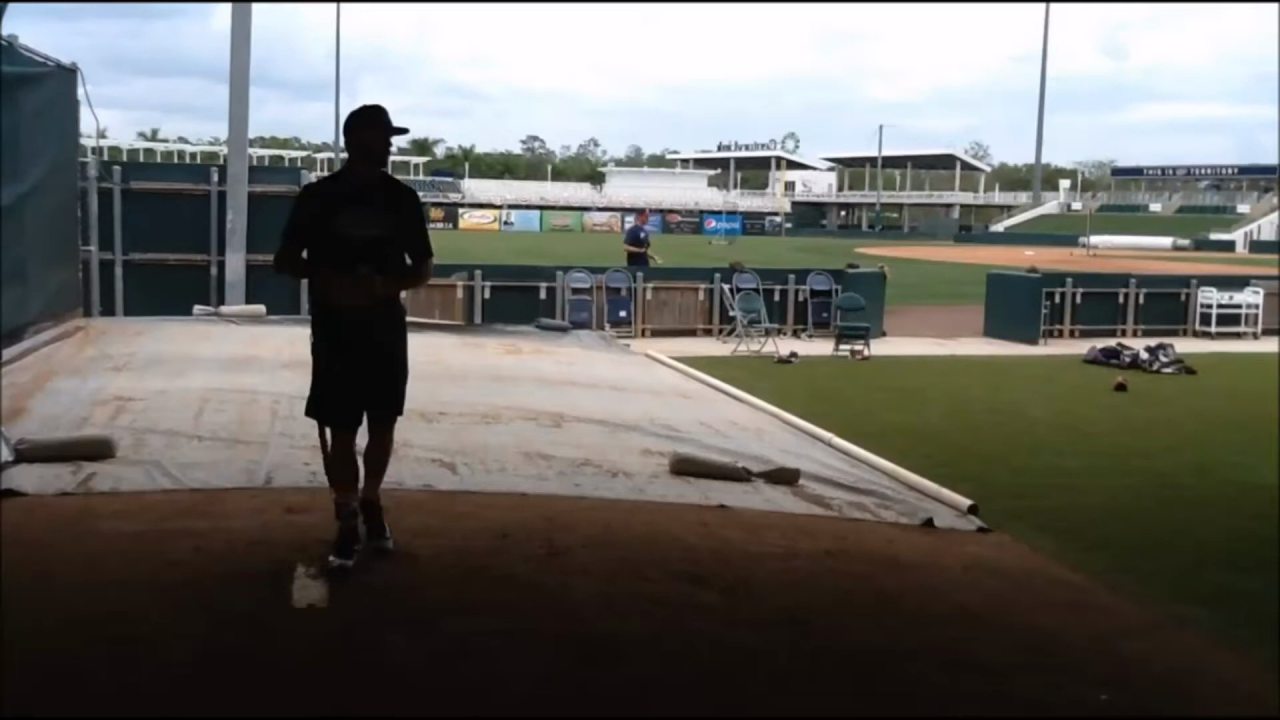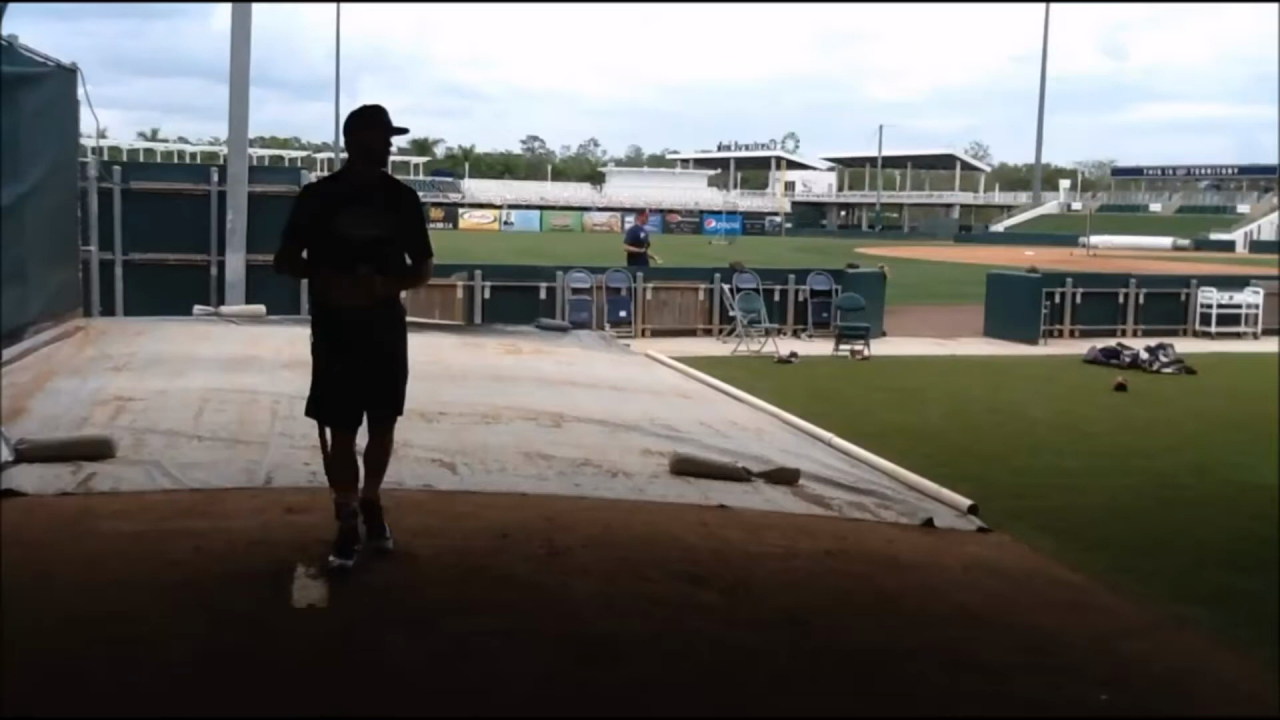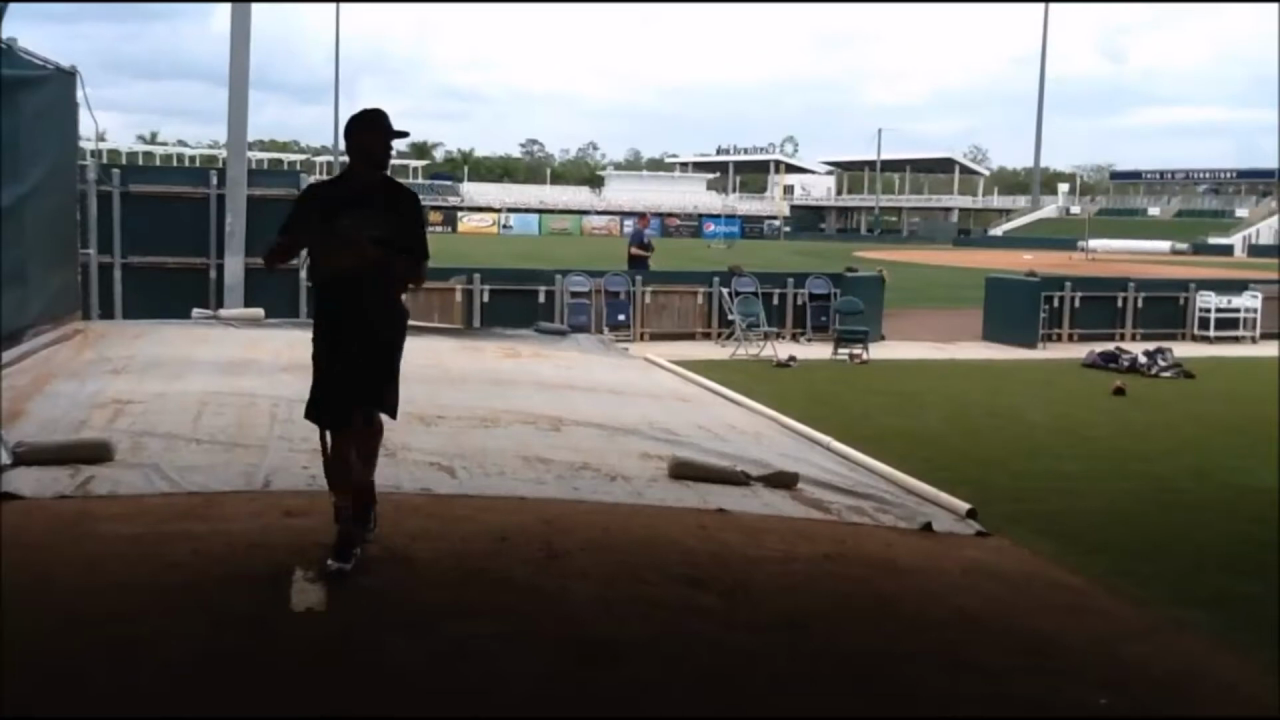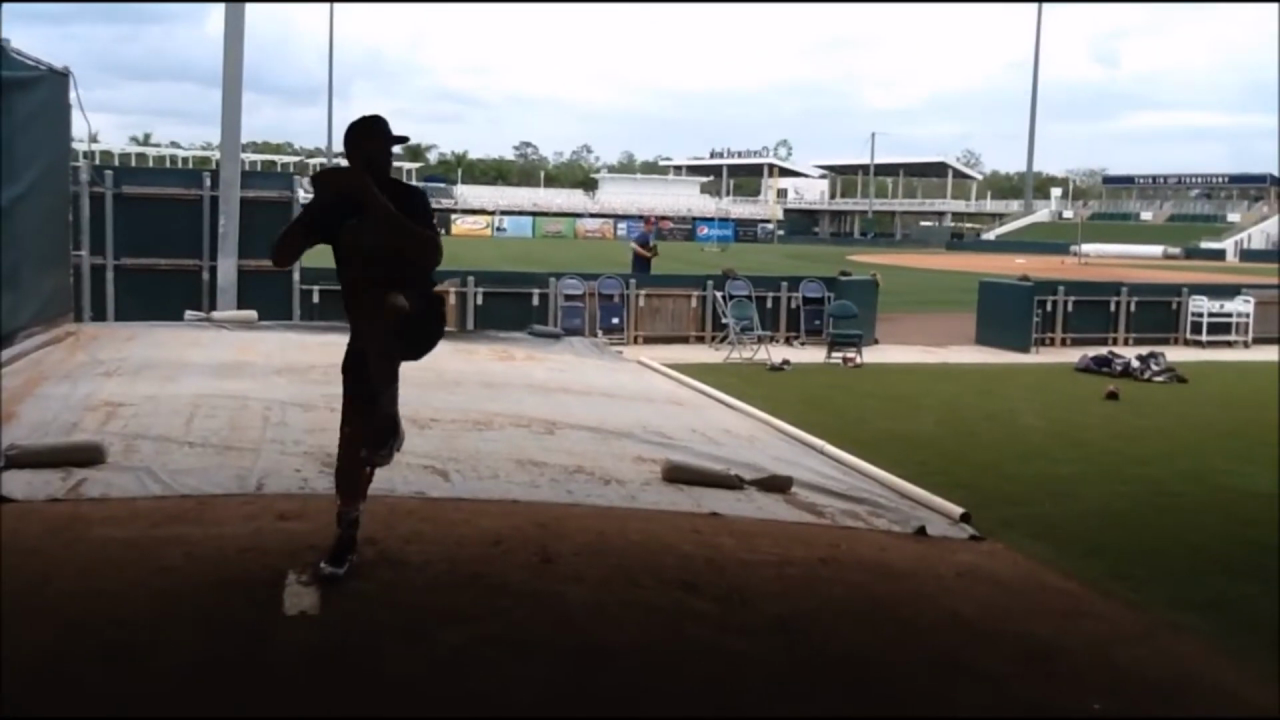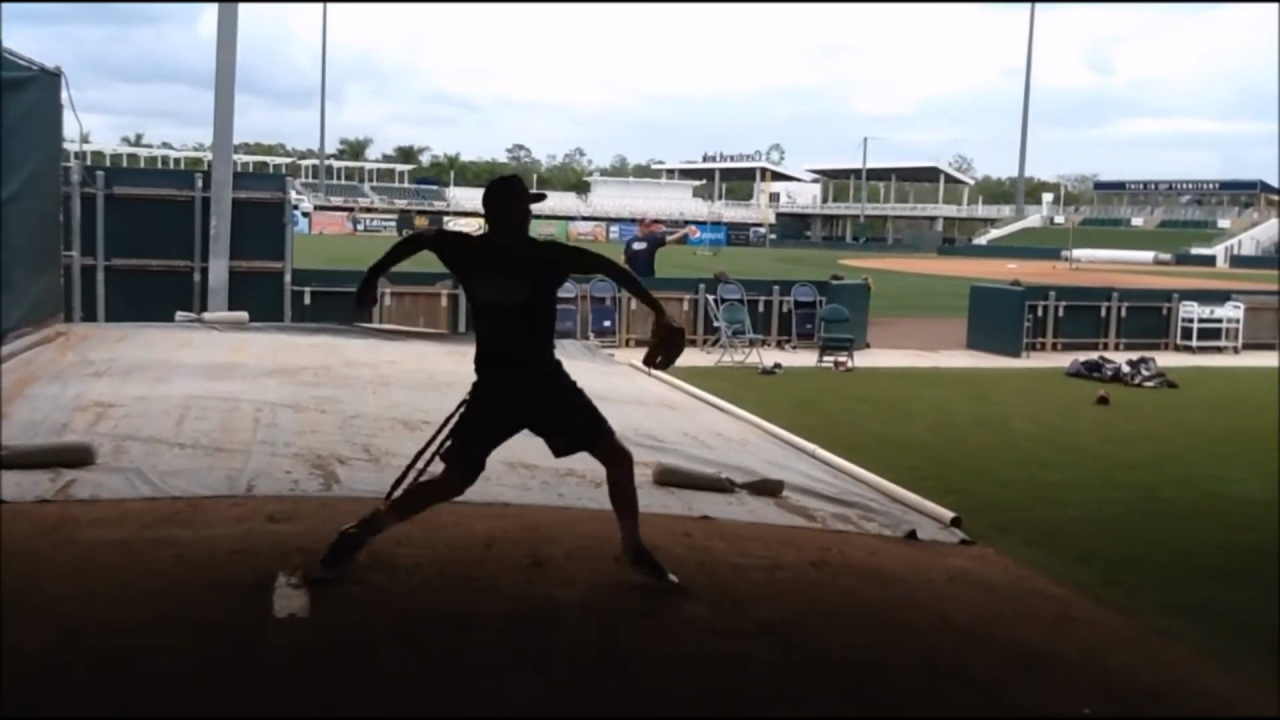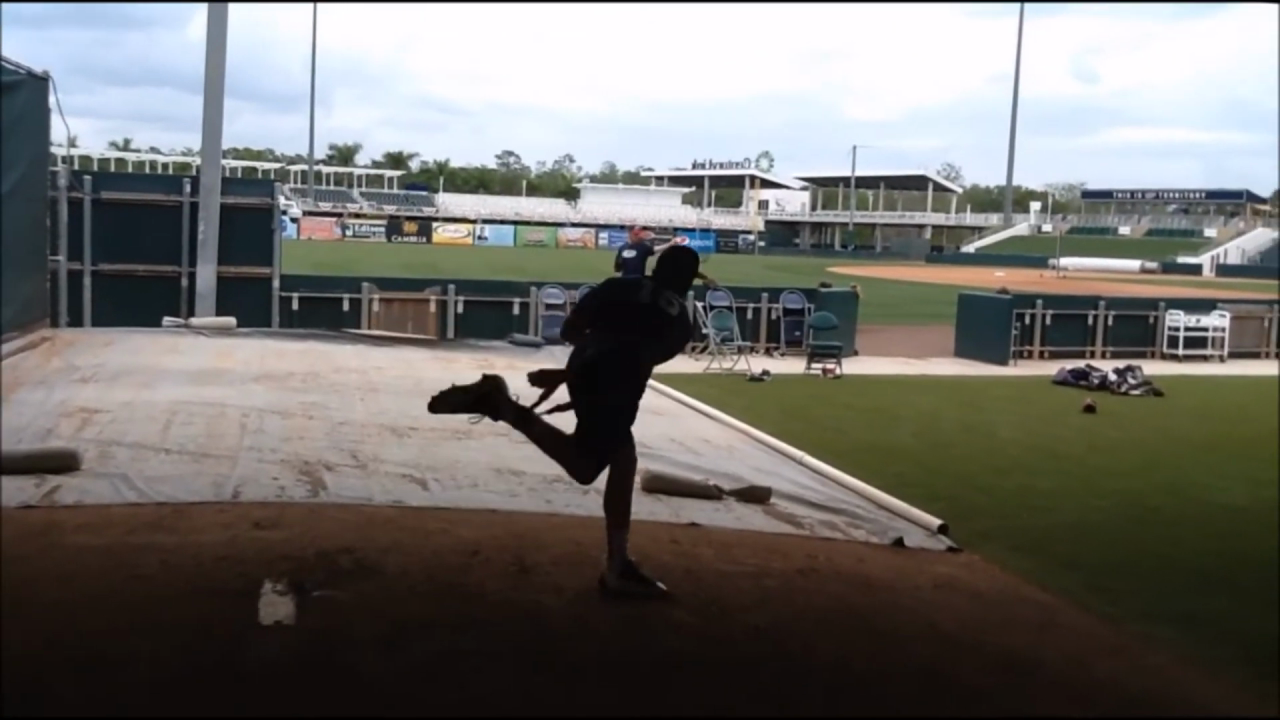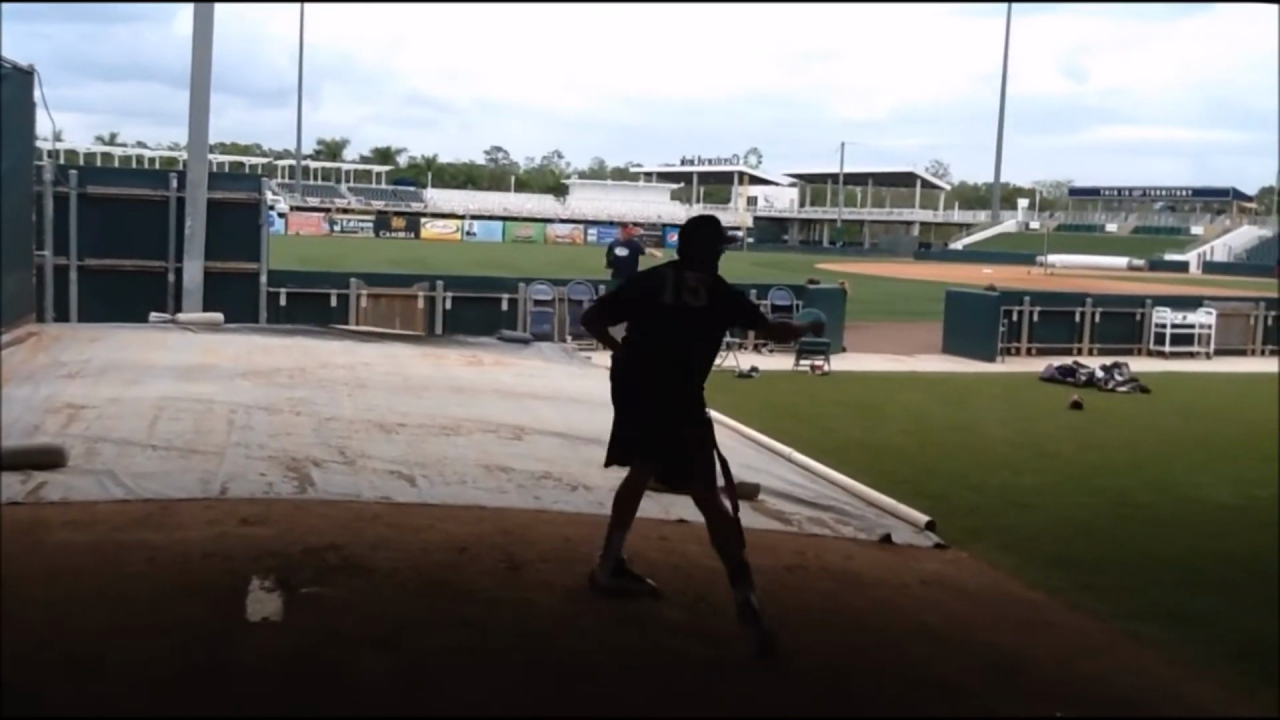
dt=0.5s
person 1, frame 1
left shoulder: (402, 197)
right shoulder: (318, 196)
left elbow: (422, 267)
right elbow: (285, 260)
left wrist: (386, 285)
right wrist: (329, 281)
left hip: (386, 330)
right hip: (334, 331)
left knee: (383, 426)
right knee: (340, 430)
left ankle: (371, 500)
right ankle: (347, 523)
person 1, frame 2
left shoulder: (402, 198)
right shoulder: (317, 196)
left elbow: (423, 267)
right elbow: (285, 260)
left wrist: (387, 285)
right wrist: (328, 281)
left hip: (386, 330)
right hip: (335, 332)
left knee: (383, 427)
right knee: (340, 431)
left ankle: (370, 502)
right ankle: (347, 523)
person 1, frame 3
left shoulder: (402, 200)
right shoulder: (319, 198)
left elbow: (418, 272)
right elbow: (273, 258)
left wrist: (374, 258)
right wrist: (318, 251)
left hip: (382, 324)
right hip: (334, 326)
left knee: (367, 420)
right knee: (337, 429)
left ankle: (362, 492)
right ankle: (348, 526)
person 1, frame 4
left shoulder: (409, 198)
right shoulder: (333, 205)
left elbow: (431, 255)
right elbow: (281, 257)
left wrist: (372, 198)
right wrist: (318, 203)
left hip: (418, 320)
right hip: (369, 332)
left knee: (380, 305)
right knee: (353, 434)
left ankle: (387, 422)
right ankle: (347, 532)
person 1, frame 5
left shoulder: (548, 256)
right shoulder: (473, 252)
left elbow: (609, 265)
right elbow: (422, 238)
left wrist: (655, 306)
right wrist: (373, 276)
left hip: (545, 380)
right hip: (497, 383)
left knee: (618, 459)
right knee: (457, 478)
left ankle: (634, 552)
right ankle: (358, 535)
person 1, frame 6
left shoulder: (618, 287)
right shoulder: (681, 319)
left elbow: (571, 326)
right elbow: (654, 353)
right wrist: (565, 376)
left hip: (590, 363)
right hip: (620, 370)
left knee: (624, 460)
right knee: (583, 465)
left ankle: (619, 567)
right ankle: (497, 401)
person 1, frame 7
left shoulder: (645, 280)
right shoulder: (723, 293)
left elbow: (593, 320)
right elbow: (775, 332)
right wrist: (806, 328)
left hip: (630, 384)
right hip: (678, 394)
left knee: (641, 470)
right knee: (706, 494)
left ankle: (609, 565)
right ankle: (744, 594)
